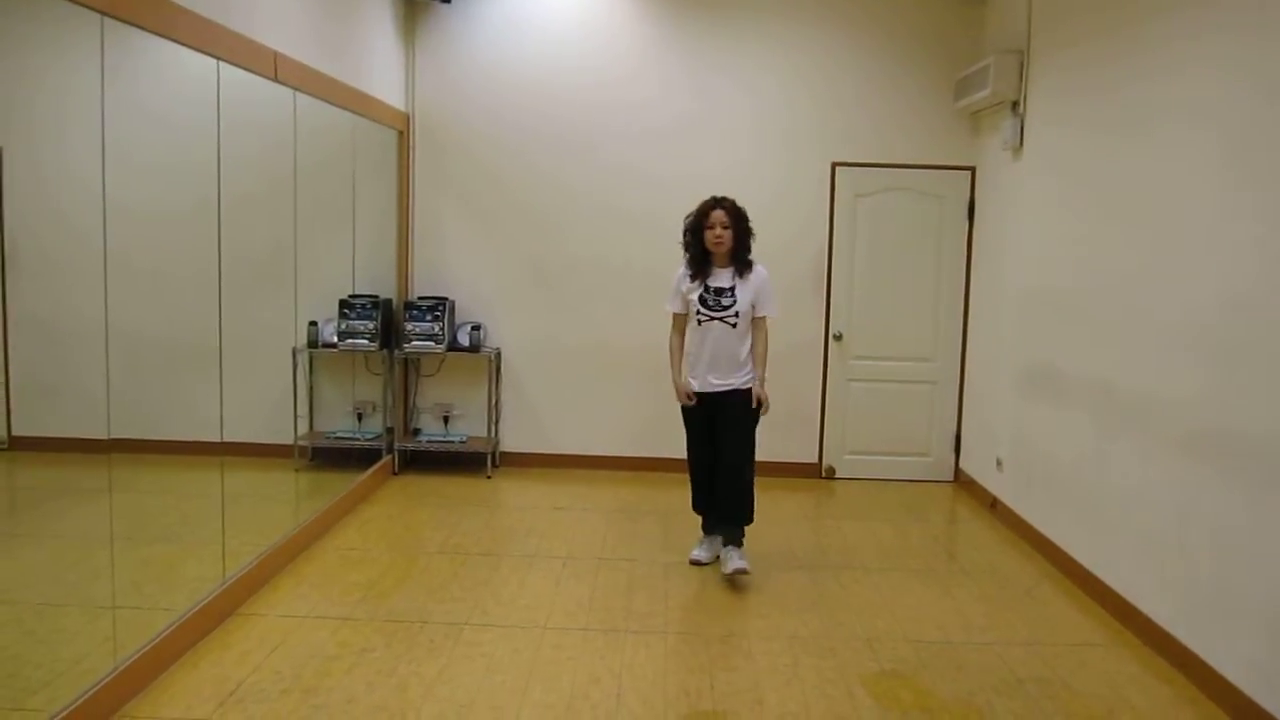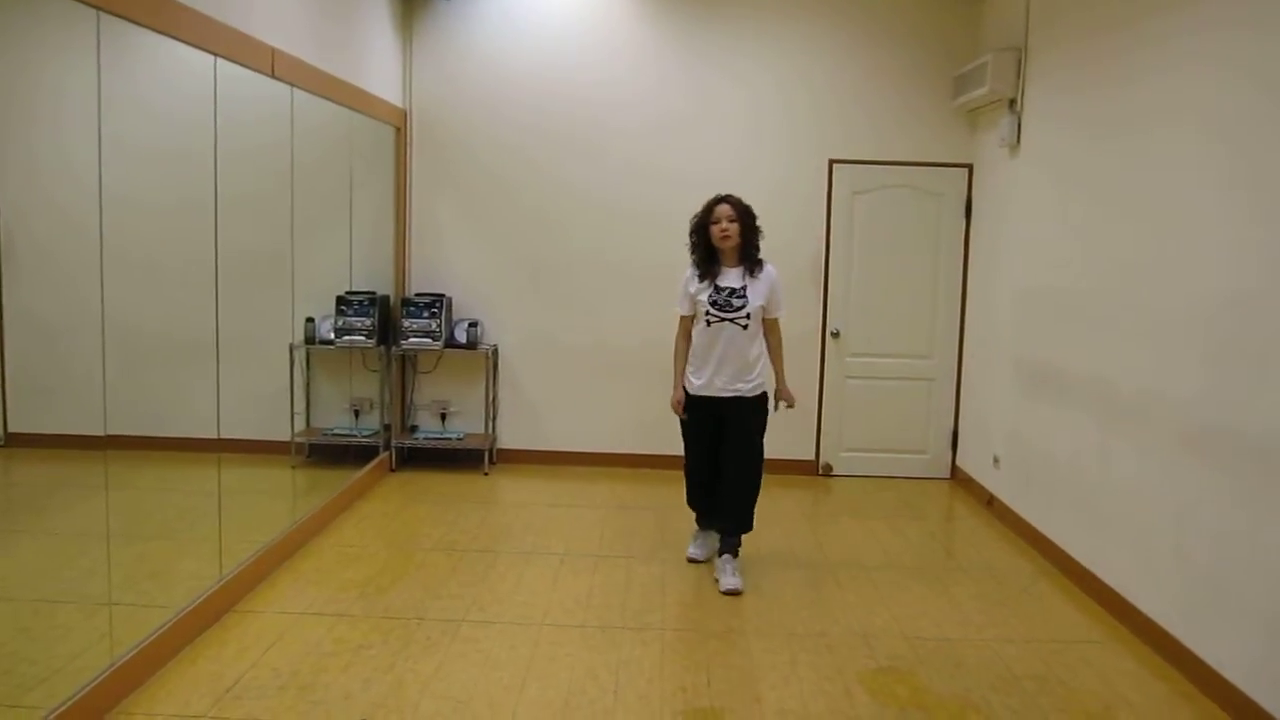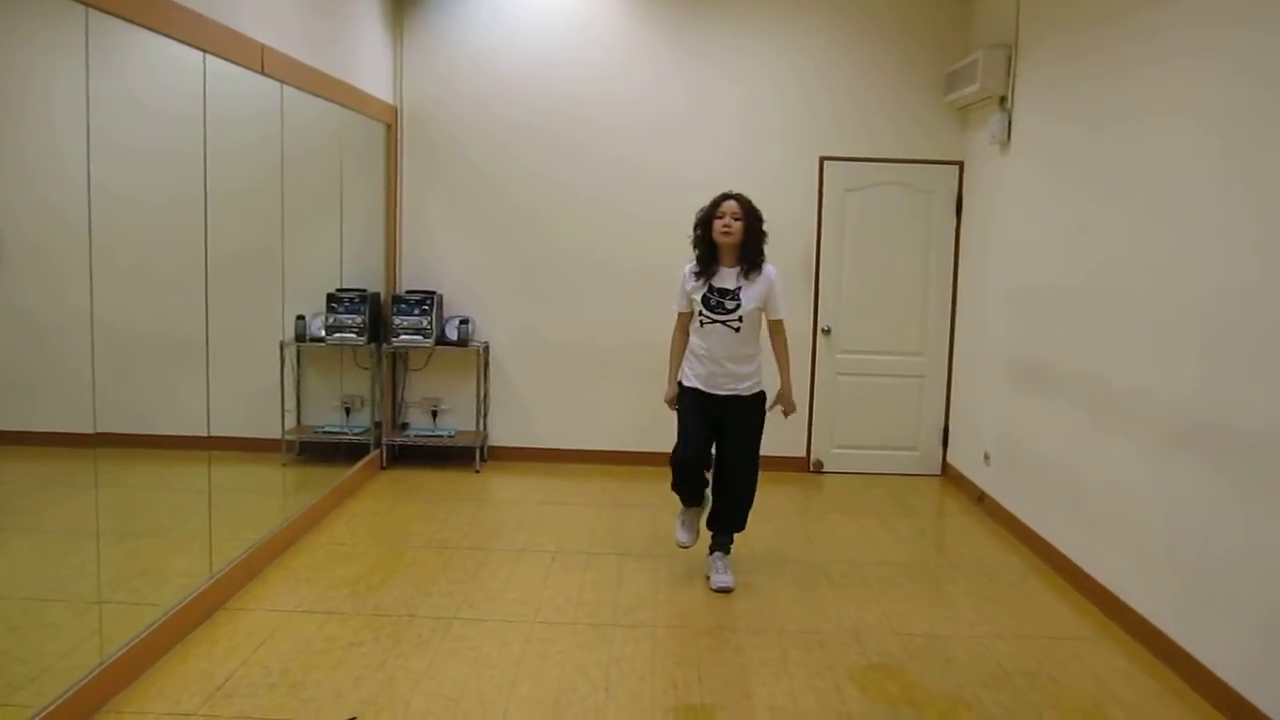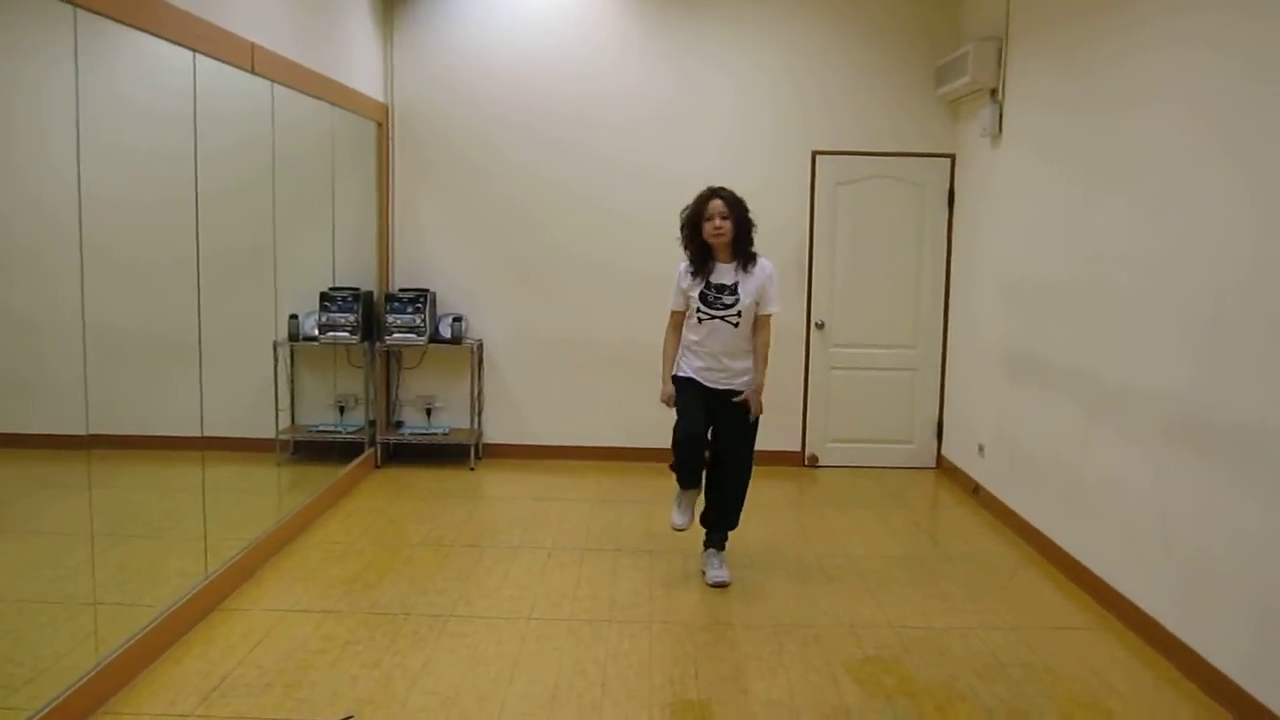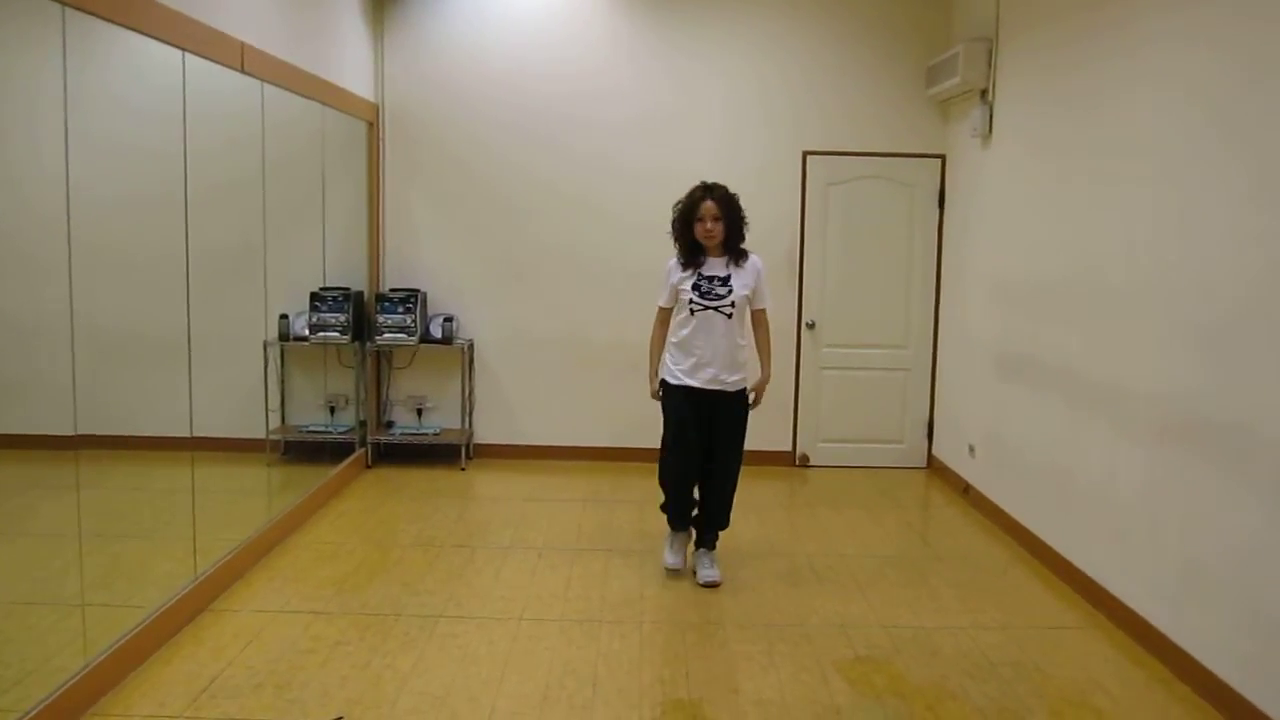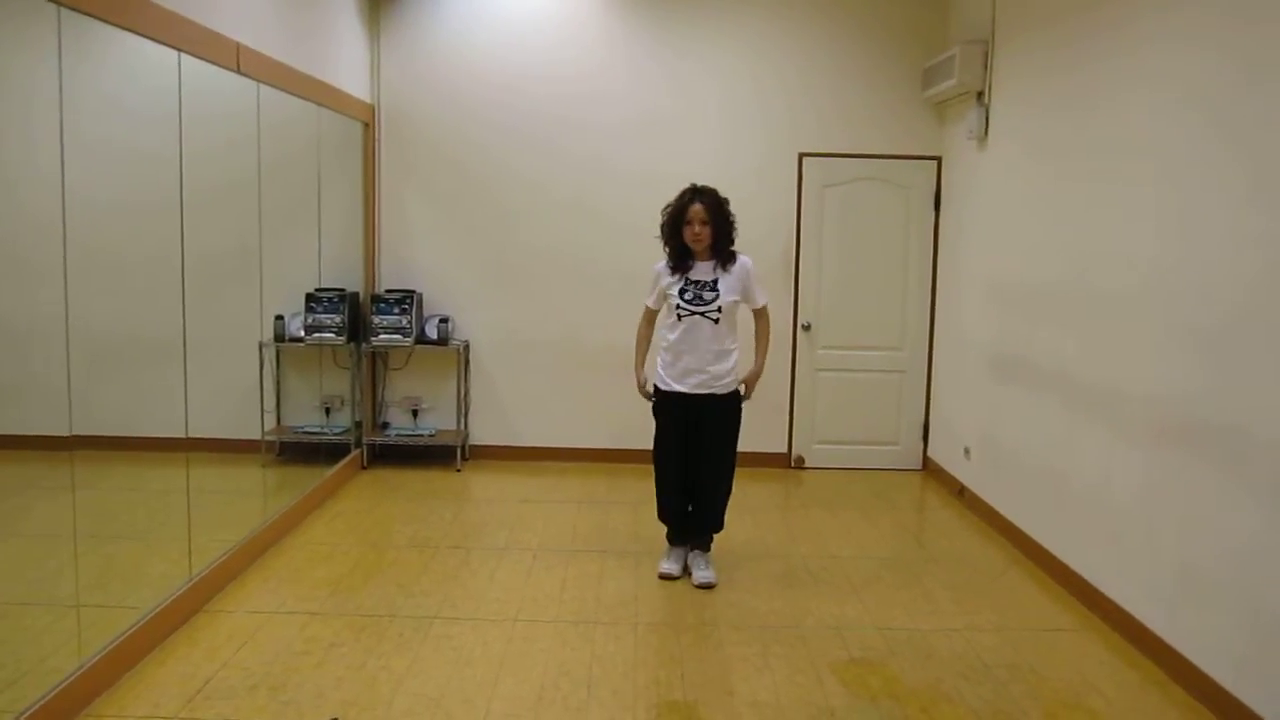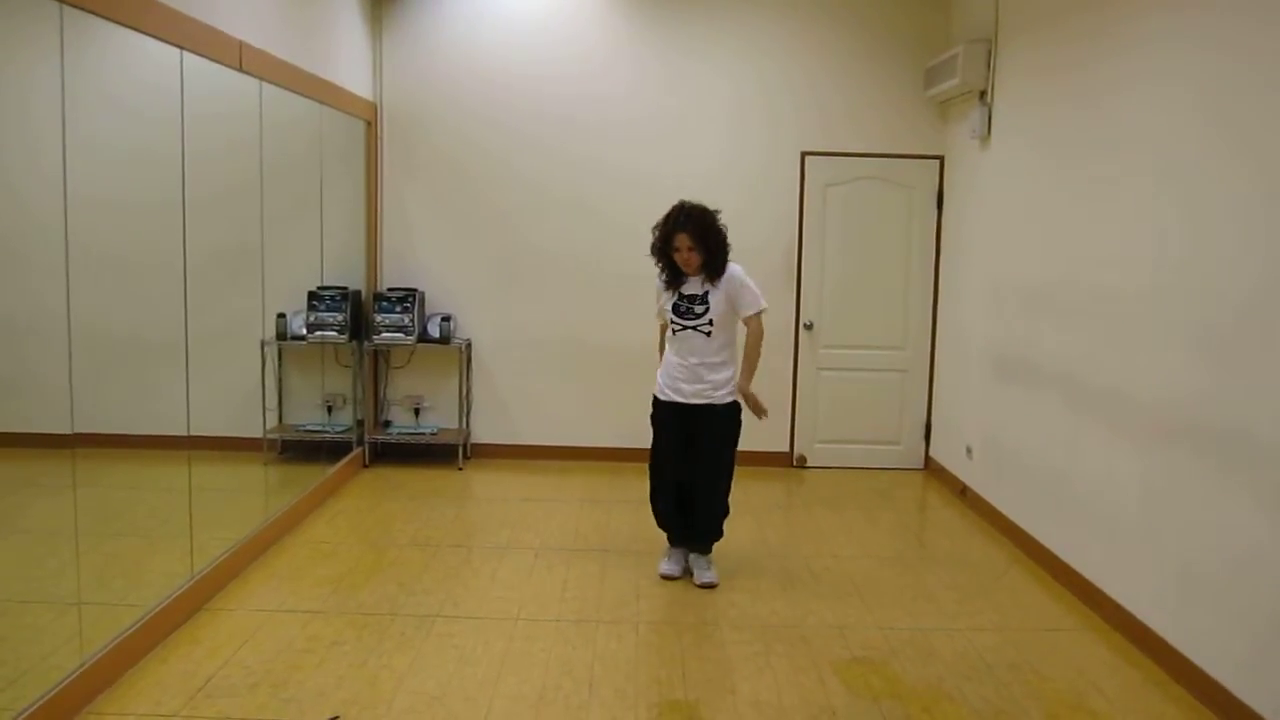
dt=0.3s
person 1, frame 1
left shoulder: (755, 276)
right shoulder: (688, 276)
left elbow: (760, 332)
right elbow: (678, 331)
left wrist: (760, 381)
right wrist: (678, 378)
left hip: (739, 389)
right hip: (699, 389)
left knee: (736, 464)
right knee: (702, 464)
left ankle: (733, 543)
right ankle: (711, 533)
person 1, frame 2
left shoulder: (765, 276)
right shoulder: (695, 276)
left elbow: (771, 331)
right elbow: (684, 333)
left wrist: (781, 382)
right wrist: (677, 385)
left hip: (748, 393)
right hip: (701, 392)
left knee: (741, 474)
right knee: (699, 468)
left ankle: (728, 554)
right ankle: (707, 530)
person 1, frame 3
left shoulder: (765, 276)
right shoulder: (694, 273)
left elbow: (776, 331)
right elbow: (682, 328)
left wrist: (786, 385)
right wrist: (671, 381)
left hip: (744, 392)
right hip: (697, 387)
left knee: (737, 474)
right knee: (688, 459)
left ankle: (720, 552)
right ankle: (693, 505)
person 1, frame 4
left shoulder: (760, 271)
right shoulder: (689, 271)
left elbow: (762, 330)
right elbow: (675, 326)
left wrist: (758, 385)
right wrist: (667, 379)
left hip: (738, 386)
right hip: (693, 378)
left knee: (732, 469)
right knee: (690, 439)
left ankle: (714, 548)
right ankle: (687, 488)
person 1, frame 5
left shoulder: (750, 267)
right shoulder: (678, 266)
left elbow: (759, 322)
right elbow: (662, 322)
left wrist: (765, 373)
right wrist: (653, 373)
left hip: (730, 387)
right hip: (681, 383)
left knee: (722, 471)
right knee: (679, 461)
left ankle: (706, 547)
right ankle: (679, 529)
person 1, frame 6
left shoulder: (739, 268)
right shoulder: (667, 270)
left elbow: (762, 315)
right elbow: (648, 318)
left wrist: (757, 366)
right wrist: (638, 367)
left hip: (721, 391)
right hip: (672, 389)
left knee: (713, 474)
right knee: (671, 471)
left ankle: (700, 549)
right ankle: (677, 543)
person 1, frame 7
left shoulder: (731, 278)
right shoulder: (667, 280)
left elbow: (755, 328)
left wrist: (746, 383)
left hip: (718, 402)
right hip: (671, 399)
left knee: (710, 482)
right knee: (666, 479)
left ankle: (701, 551)
right ankle: (677, 545)
